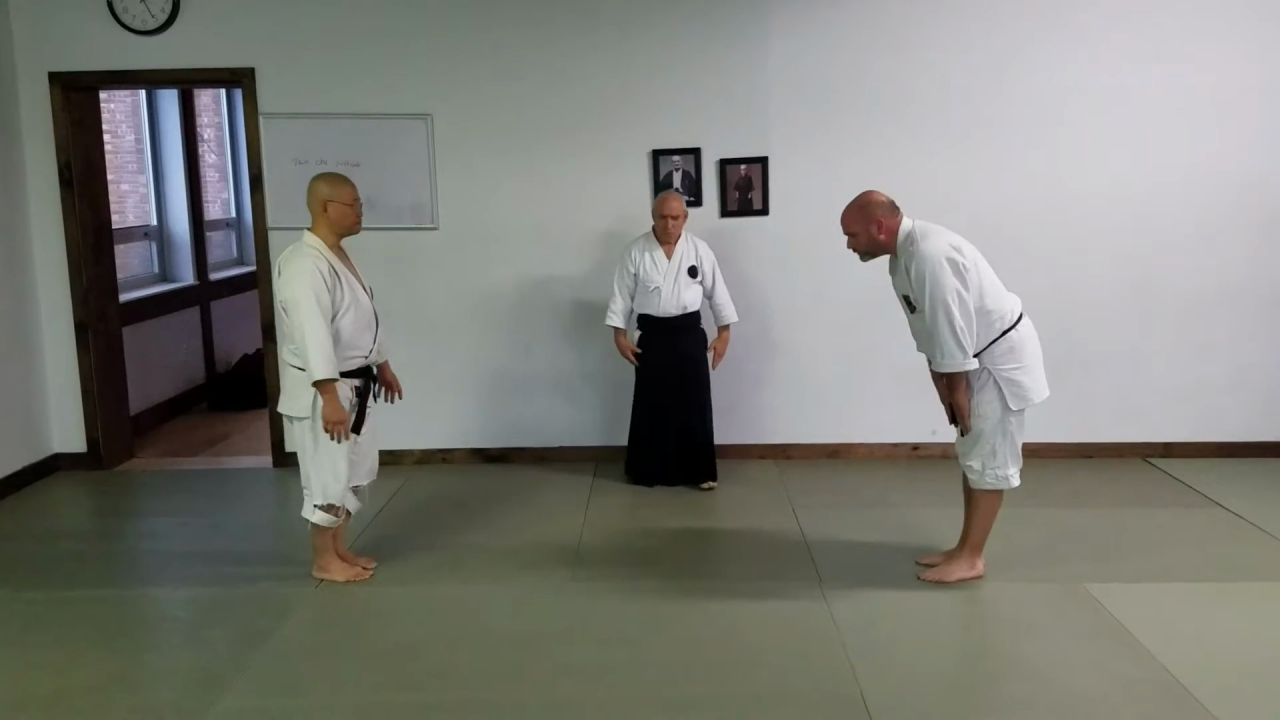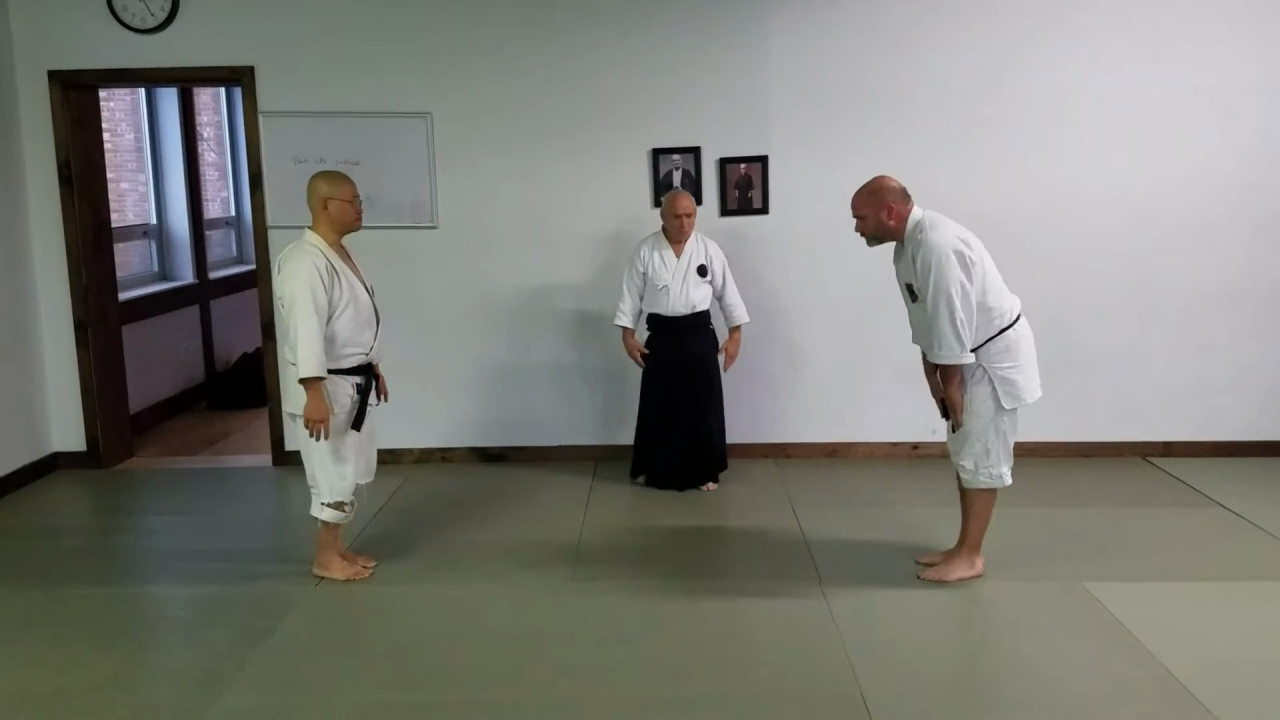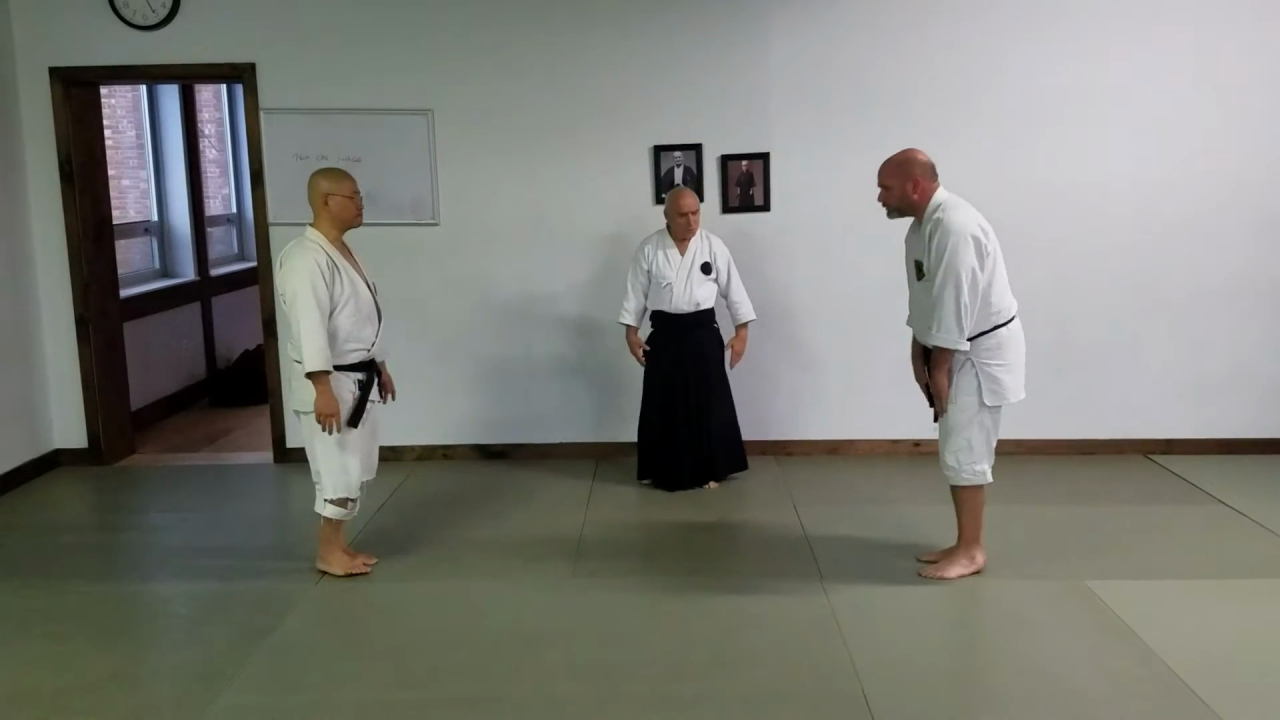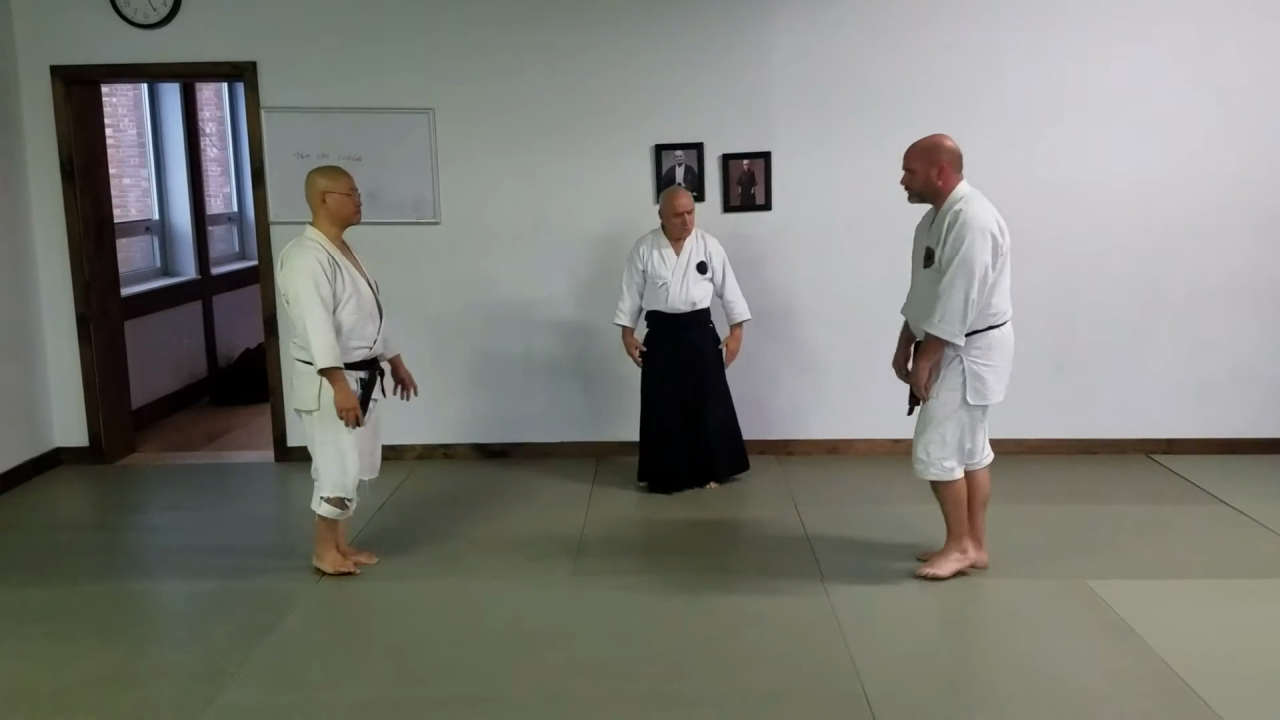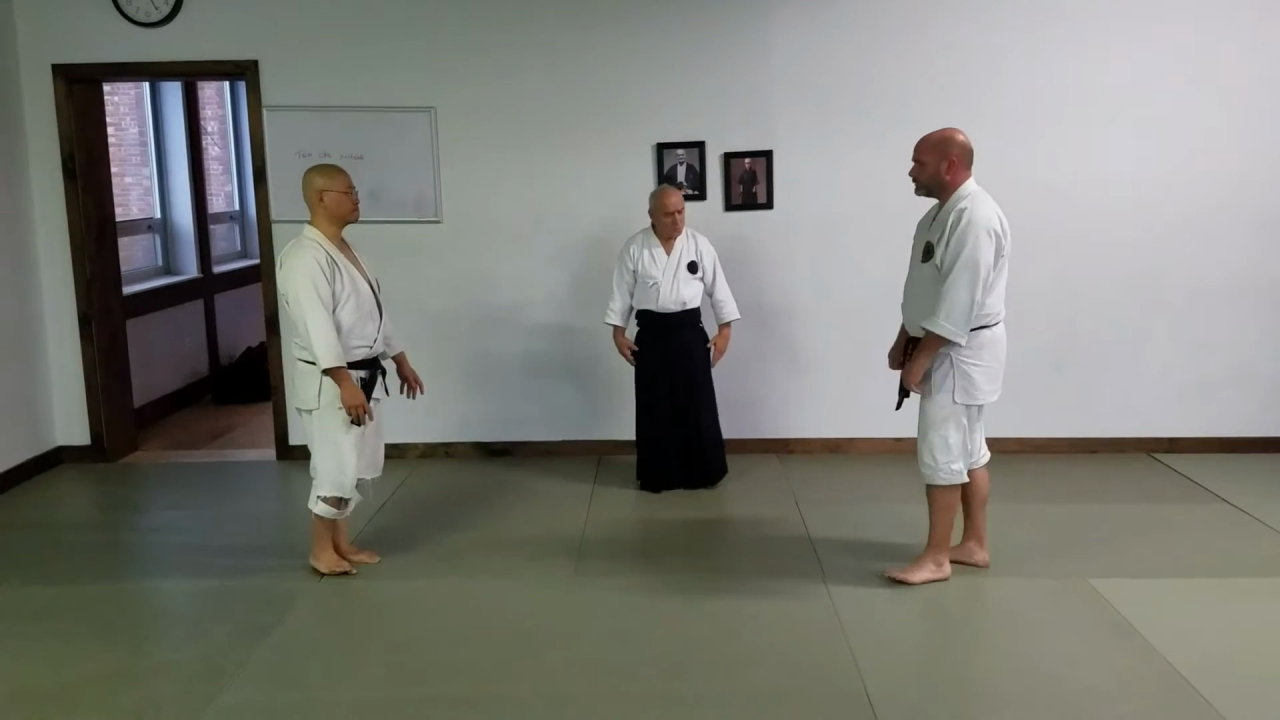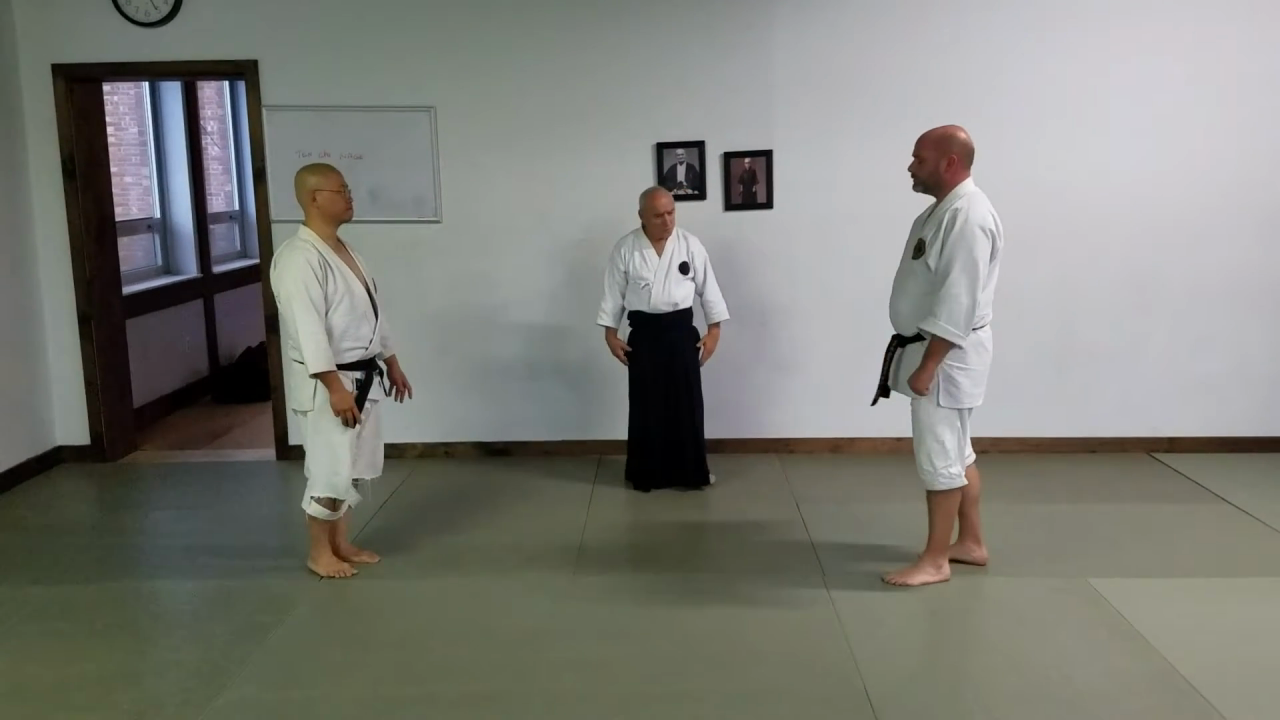
dt=0.2s
person 1, frame 1
left shoulder: (927, 254)
right shoulder: (905, 251)
left elbow: (951, 328)
right elbow: (932, 329)
left wrist: (958, 390)
right wrist: (944, 386)
left hip: (1001, 356)
right hip: (981, 357)
left knee: (989, 458)
right knee: (974, 454)
left ankle: (971, 557)
right ankle: (965, 547)
person 1, frame 2
left shoulder: (935, 244)
right shoulder: (910, 242)
left elbow: (951, 320)
right elbow: (928, 321)
left wrist: (952, 384)
right wrist: (933, 377)
left hip: (995, 356)
right hip: (976, 355)
left knee: (981, 457)
right knee: (966, 452)
left ankle: (970, 556)
right ankle: (964, 547)
person 1, frame 3
left shoulder: (953, 226)
right shoulder: (924, 224)
left elbow: (954, 307)
right elbow: (924, 301)
left wrist: (940, 370)
right wrist: (919, 357)
left hip: (983, 352)
right hip: (964, 351)
left knee: (963, 453)
right knee: (961, 449)
left ankle: (969, 551)
right ankle: (967, 545)
person 1, frame 4
left shoulder: (970, 219)
right shoulder: (938, 214)
left elbow: (956, 302)
right elbow: (922, 291)
left wrist: (925, 360)
right wrist: (904, 346)
left hip: (970, 352)
right hip: (955, 350)
left knee: (934, 451)
right knee: (968, 449)
left ankle: (959, 545)
right ankle: (973, 545)
person 1, frame 5
left shoulder: (974, 216)
right shoulder: (943, 211)
left elbow: (958, 302)
right elbow: (922, 288)
left wrist: (919, 358)
right wrist: (903, 341)
left hip: (961, 353)
right hip: (947, 350)
left knee: (941, 454)
right knee: (968, 450)
left ankle: (935, 557)
right ankle: (974, 544)
person 1, frame 6
left shoulder: (968, 216)
right shoulder: (943, 209)
left elbow: (958, 303)
left wrist: (928, 364)
right wrist: (909, 349)
left hip: (947, 354)
right hip: (929, 348)
left knee: (938, 457)
right knee: (955, 451)
left ankle: (934, 560)
right ankle: (971, 542)
person 2, frame 1
left shoulder: (337, 255)
right shoulder: (304, 264)
left elbow: (362, 319)
right elbow: (312, 335)
left wrist: (382, 365)
right wrist: (330, 398)
left hip: (352, 383)
right hip: (321, 390)
left knee: (355, 470)
right knee: (327, 475)
left ankle: (338, 548)
right ankle: (323, 560)
person 2, frame 2
left shoulder: (339, 254)
right shoulder: (305, 262)
right elbow: (306, 332)
left wrist: (374, 368)
right wrist: (315, 394)
left hip: (354, 382)
right hip: (325, 385)
left knee: (353, 469)
right knee: (333, 472)
left ankle: (337, 548)
right ankle: (325, 558)
person 2, frame 3
left shoulder: (342, 251)
right shoulder: (306, 258)
right elbow: (309, 328)
left wrist: (380, 367)
right wrist: (323, 390)
left hip: (358, 378)
right hip: (330, 381)
left knee: (355, 467)
right knee: (339, 468)
left ankle: (338, 545)
right ankle: (328, 552)
person 2, frame 4
left shoulder: (342, 250)
right shoulder: (307, 256)
left elbow: (368, 315)
right elbow: (316, 327)
left wrist: (395, 362)
right wrist: (339, 386)
left hip: (361, 376)
right hip: (330, 381)
left knee: (356, 466)
right knee: (338, 468)
left ankle: (339, 543)
right ankle: (323, 550)
person 2, frame 5
left shoulder: (343, 249)
right shoulder: (305, 257)
left elbow: (372, 311)
right elbow: (318, 327)
left wrist: (400, 360)
right wrist: (346, 384)
left hip: (362, 375)
right hip: (329, 381)
left knee: (356, 466)
right knee: (336, 468)
left ankle: (341, 542)
right ankle: (321, 549)
person 2, frame 6
left shoulder: (342, 249)
right shoulder: (299, 258)
left elbow: (369, 312)
right elbow: (308, 329)
left wrist: (391, 362)
right wrist: (335, 387)
left hip: (360, 377)
right hip: (325, 383)
left knee: (354, 466)
right knee: (329, 469)
left ankle: (340, 542)
right ankle: (319, 552)
person 3, frame 1
left shoulder: (698, 249)
right shoulder: (636, 251)
left elbow: (716, 292)
right elbow: (622, 294)
left wrist: (724, 333)
right wrist: (620, 335)
left hip: (689, 334)
right hip: (652, 336)
left knee: (695, 404)
right knee: (651, 406)
left ankle: (700, 471)
right ankle: (648, 470)
person 3, frame 2
left shoulder: (708, 249)
right shoulder: (645, 250)
left elbow: (727, 292)
right elbow: (631, 294)
left wrist: (735, 334)
right wrist: (628, 335)
left hip: (698, 335)
right hip: (661, 336)
left knee: (703, 406)
right knee: (657, 406)
left ankle: (704, 472)
right ankle: (654, 470)
person 3, frame 3
left shoulder: (713, 246)
right shoulder: (649, 248)
left elbow: (732, 289)
right elbow: (636, 292)
left wrist: (741, 331)
right wrist: (631, 333)
left hip: (702, 333)
right hip: (664, 334)
left knee: (708, 404)
right knee: (660, 406)
left ankle: (707, 470)
right ankle: (660, 471)
person 3, frame 4
left shoulder: (708, 245)
right shoulder: (643, 248)
left elbow: (727, 288)
right elbow: (631, 292)
left wrist: (736, 331)
right wrist: (627, 333)
left hip: (699, 332)
right hip: (660, 334)
left knee: (707, 404)
right knee: (660, 408)
left ankle: (708, 470)
right ankle: (660, 474)
person 3, frame 5
left shoulder: (699, 244)
right shoulder: (634, 248)
left elbow: (717, 288)
right elbow: (622, 292)
left wrist: (724, 330)
right wrist: (618, 333)
left hip: (689, 332)
right hip: (651, 334)
left knee: (697, 403)
right knee: (653, 407)
left ankle: (704, 471)
right ankle: (656, 473)
person 3, frame 6
left shoulder: (690, 245)
right shoulder: (625, 248)
left elbow: (708, 288)
right elbow: (614, 293)
left wrist: (713, 330)
right wrist: (611, 333)
left hip: (681, 332)
right hip: (643, 335)
left knee: (687, 403)
right knee: (646, 407)
left ankle: (691, 471)
right ankle: (648, 473)
